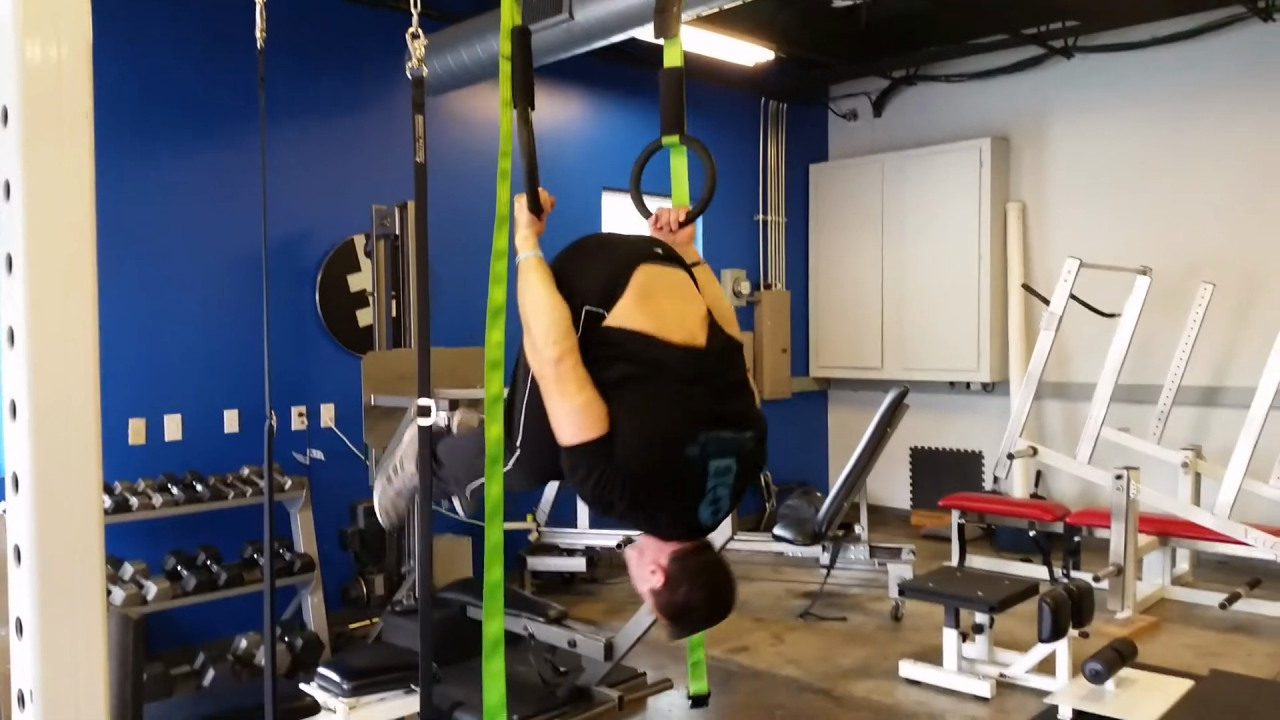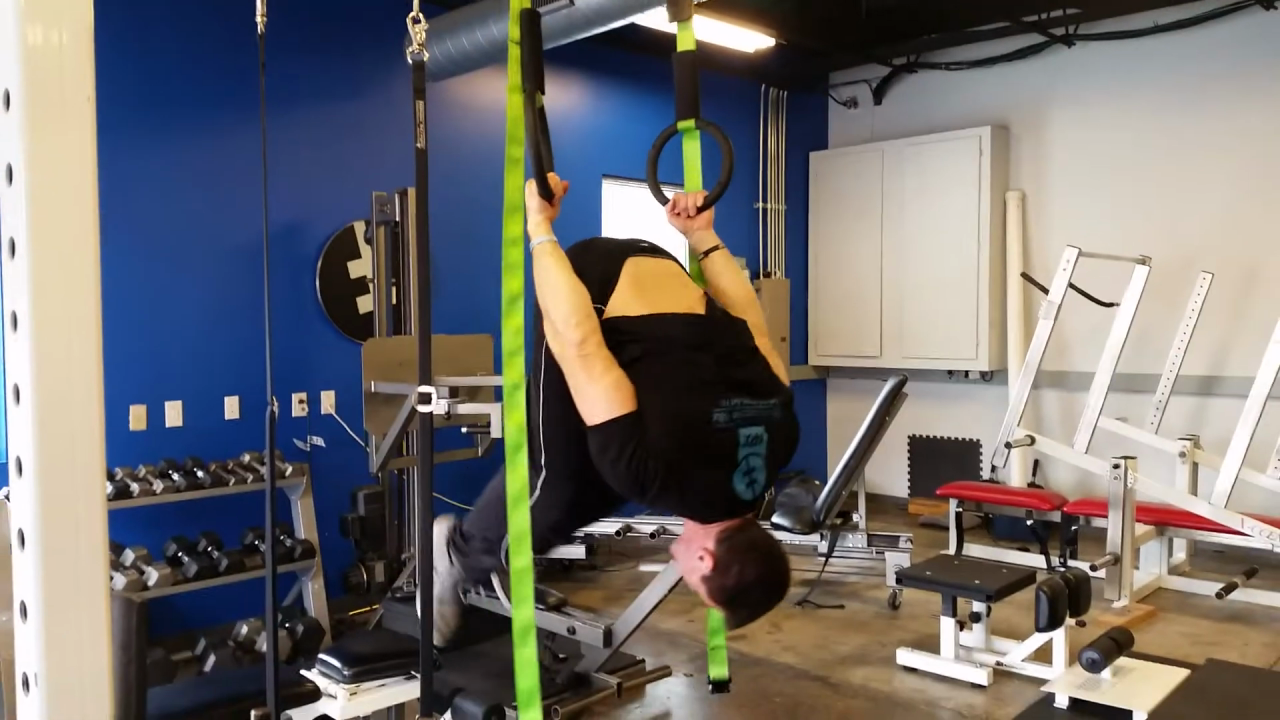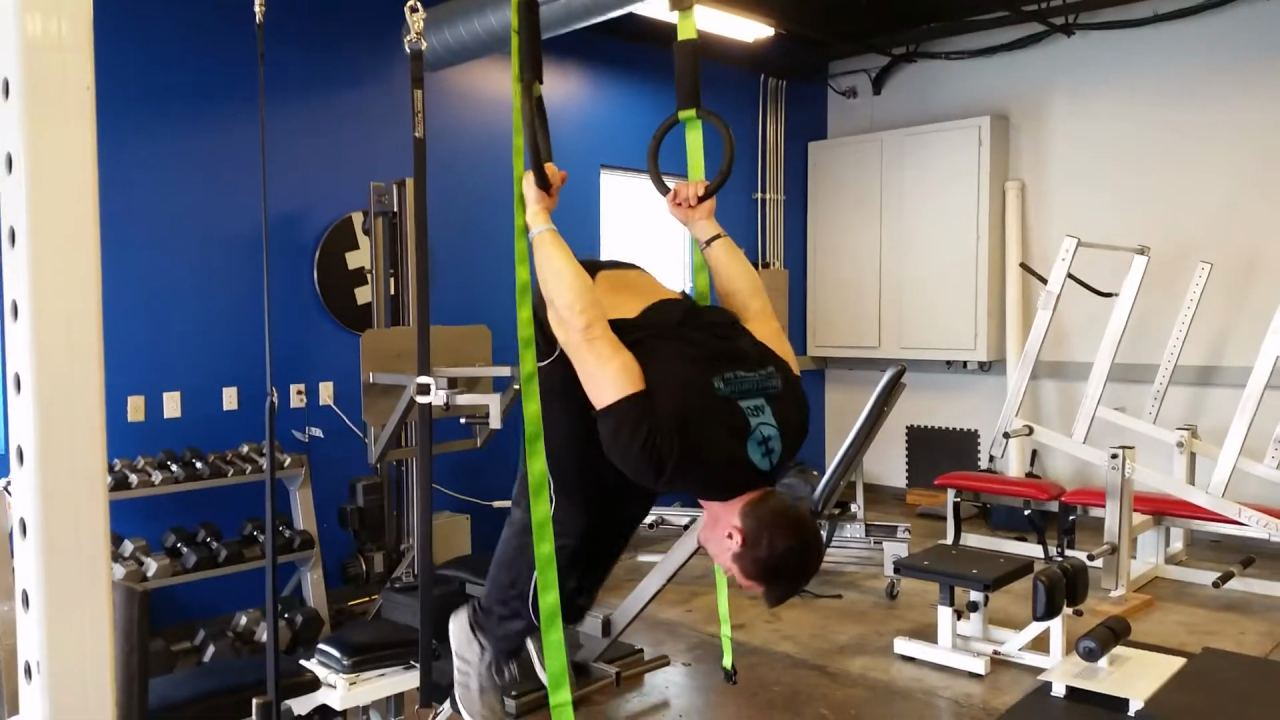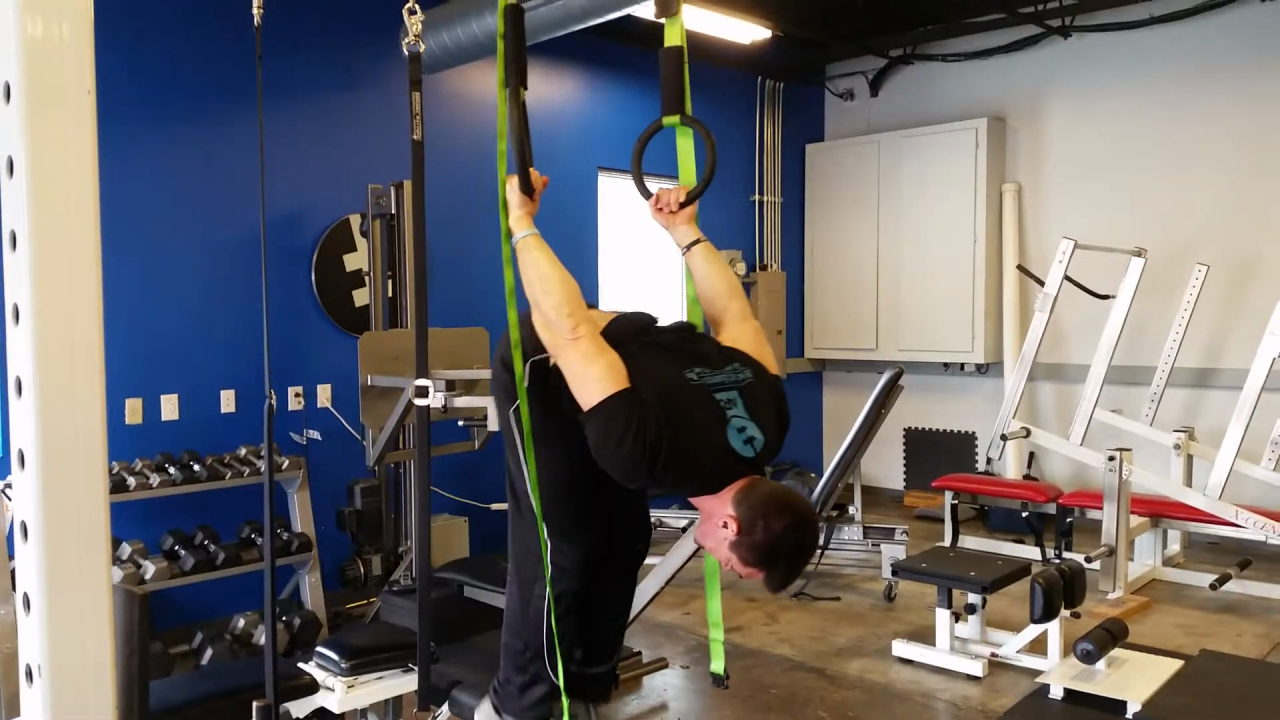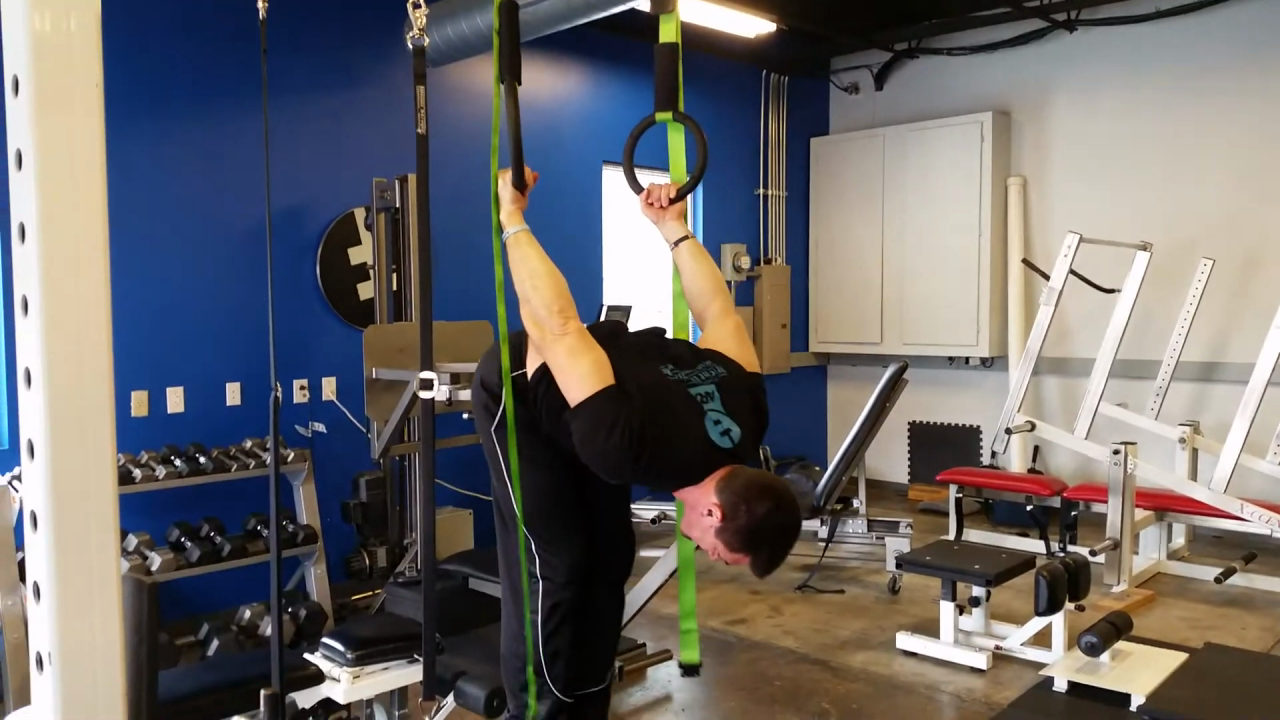
dt=0.3s
person 1, frame 1
left shoulder: (740, 464)
right shoulder: (620, 486)
left elbow: (731, 342)
right elbow: (556, 364)
left wrist: (688, 254)
right wrist: (527, 243)
right hip: (598, 287)
right knee: (527, 460)
right ankle: (432, 466)
person 1, frame 2
left shoulder: (775, 441)
right shoulder: (653, 471)
left elbow: (750, 322)
right elbow: (580, 348)
left wrist: (703, 239)
right wrist: (540, 227)
right hip: (599, 288)
left knee: (605, 487)
right knee: (556, 481)
left ankle: (493, 560)
right ankle: (460, 553)
person 1, frame 3
left shoulder: (786, 422)
right shoulder: (664, 448)
left elbow: (756, 316)
right elbow: (585, 334)
left wrist: (706, 228)
right wrist: (539, 220)
left hip: (638, 305)
right hip: (570, 333)
left knee: (627, 502)
right knee: (568, 510)
right ankle: (486, 635)
person 1, frame 4
left shoulder: (766, 421)
right shoulder: (651, 446)
left elbow: (734, 319)
right elbow: (567, 334)
left wrist: (685, 232)
right wrist: (522, 224)
left hip: (612, 340)
right hip: (541, 365)
left knee: (623, 543)
right knee: (561, 551)
person 1, frame 5
left shoulder: (744, 418)
right shoulder: (632, 440)
left elbow: (718, 316)
right elbow: (554, 329)
left wrist: (674, 231)
right wrist: (513, 221)
left hip: (572, 395)
right hip: (520, 389)
left knee: (609, 557)
right knee: (552, 566)
